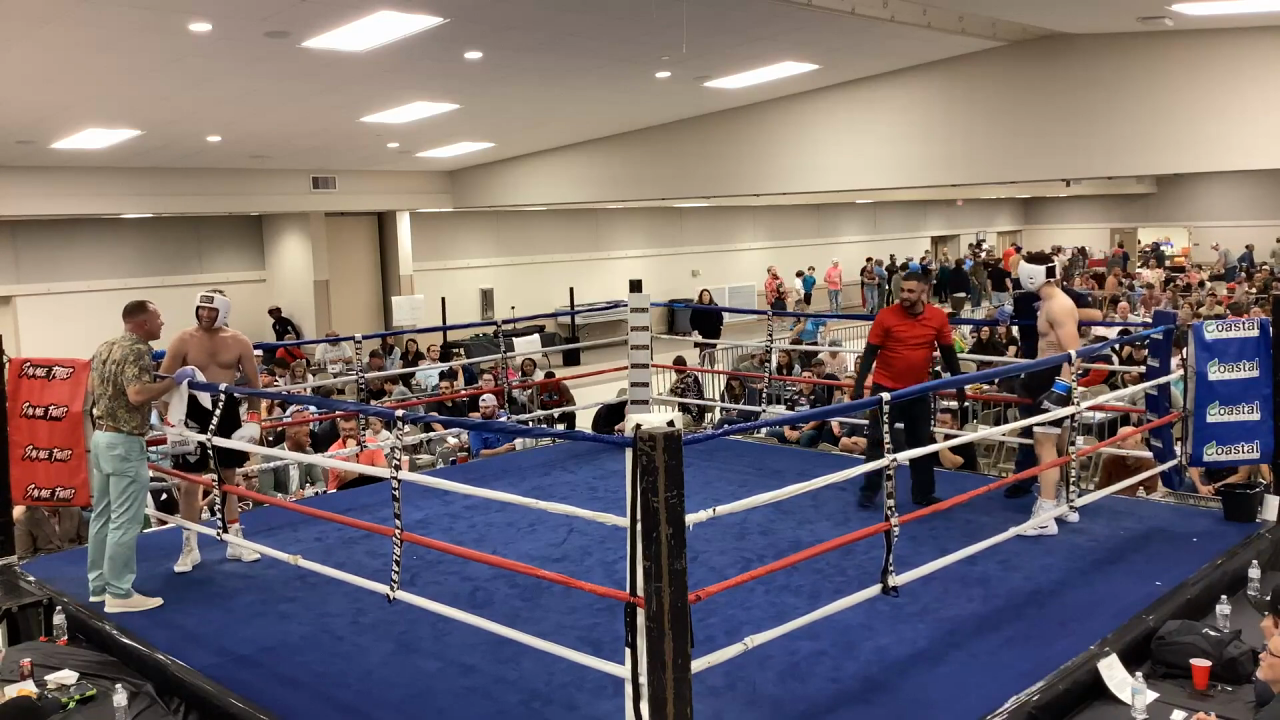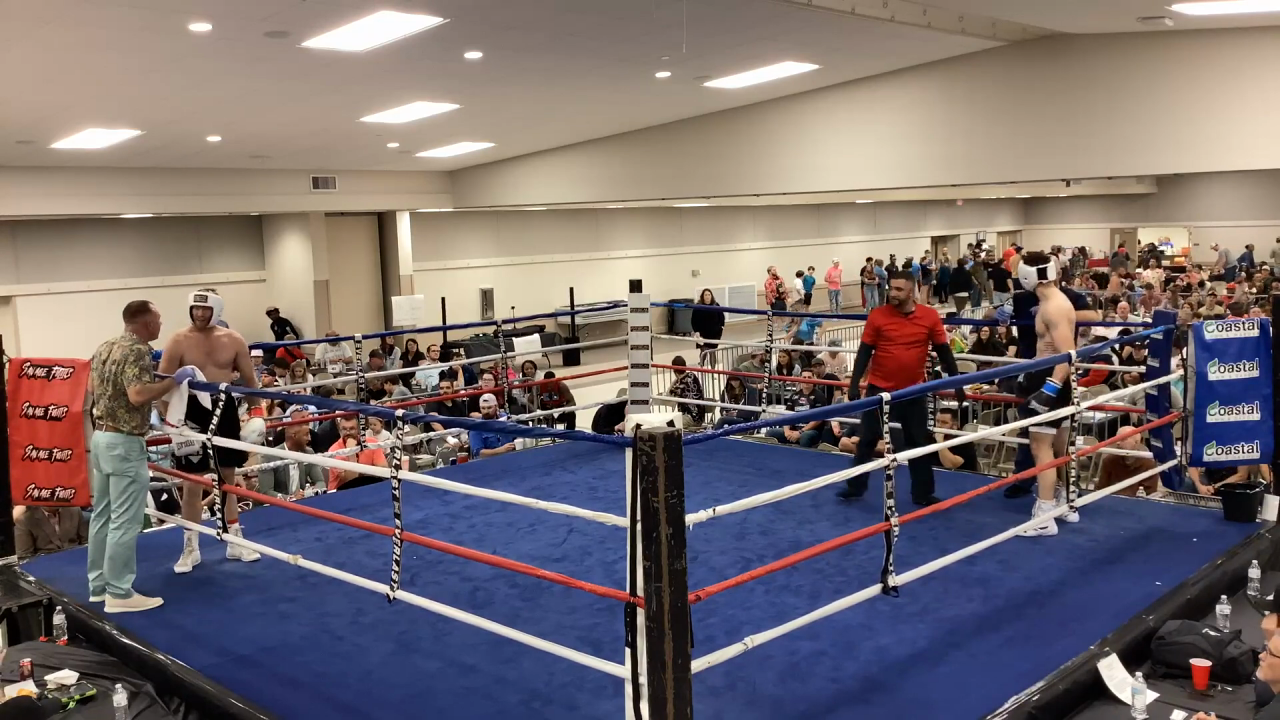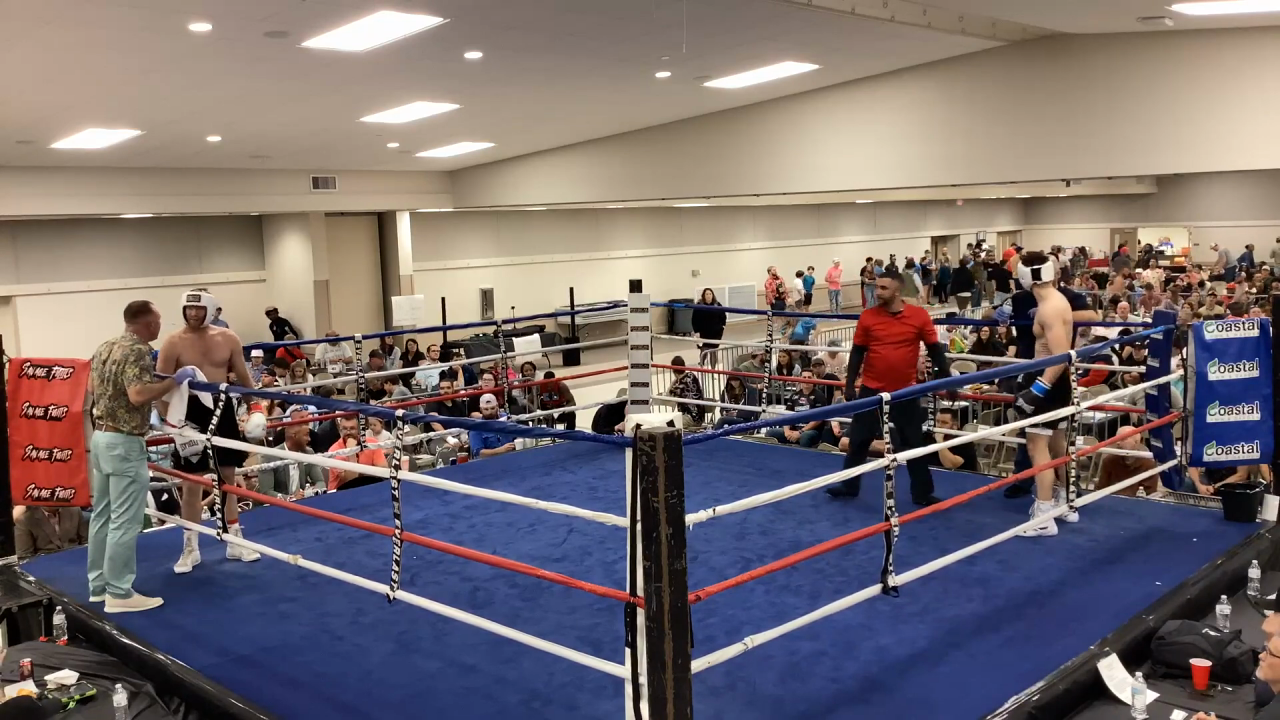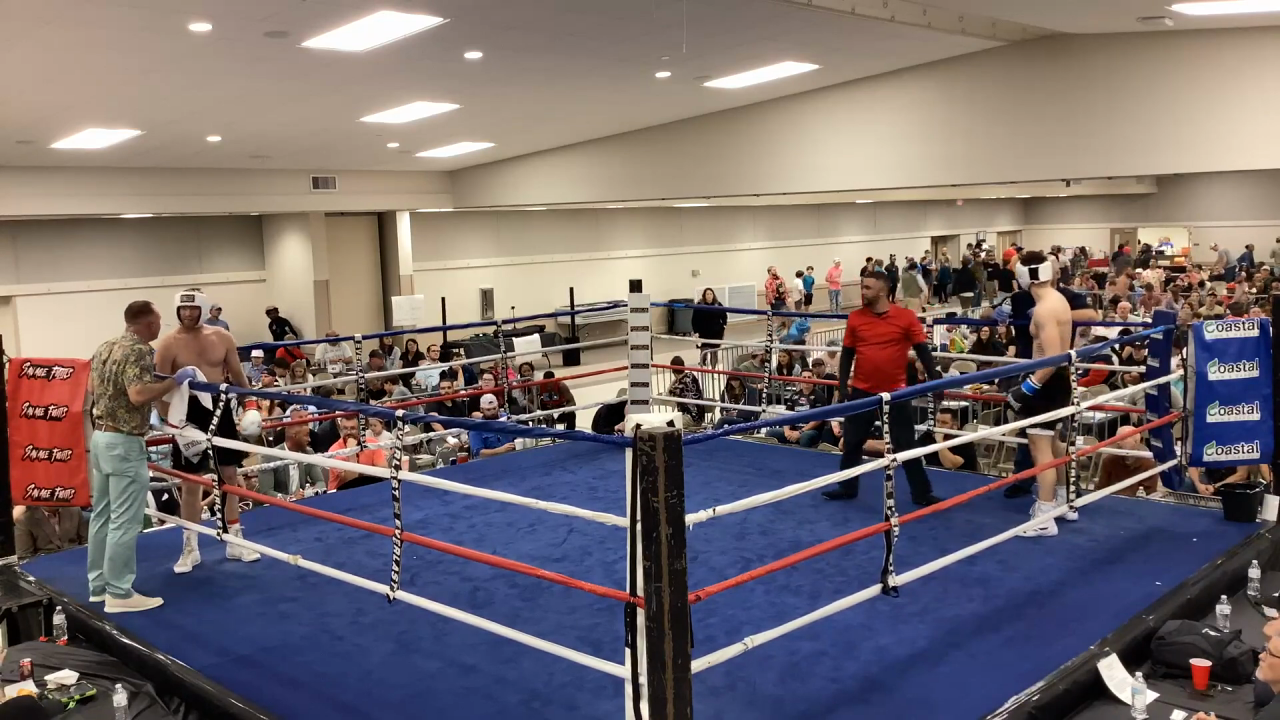
dt=0.1s
person 1, frame 1
left shoulder: (105, 347)
right shoulder: (137, 351)
left elbow: (93, 387)
right elbow: (138, 394)
right wrist: (175, 379)
left hip: (100, 437)
right hip: (125, 443)
left knee: (103, 515)
right knee: (125, 521)
left ankle: (99, 584)
right ankle: (119, 593)
person 1, frame 2
left shoulder: (104, 348)
right shoulder: (137, 351)
left elbow: (93, 387)
right elbow: (138, 395)
right wrist: (175, 379)
left hip: (100, 437)
right hip: (125, 444)
left knee: (103, 516)
right knee: (125, 521)
left ankle: (99, 585)
right ankle: (119, 593)
person 1, frame 3
left shoulder: (105, 347)
right shoulder: (137, 352)
left elbow: (93, 387)
right elbow: (138, 395)
right wrist: (175, 379)
left hip: (100, 437)
right hip: (125, 443)
left knee: (103, 515)
right knee: (125, 521)
left ankle: (99, 585)
right ankle: (119, 593)
person 1, frame 4
left shoulder: (105, 348)
right shoulder: (138, 352)
left elbow: (93, 388)
right elbow: (139, 395)
right wrist: (176, 379)
left hip: (100, 437)
right hip: (125, 444)
left knee: (102, 515)
right knee: (125, 521)
left ankle: (99, 585)
right ankle: (119, 593)
person 2, frame 1
left shoulder: (1057, 306)
right shoulder: (1051, 302)
left elbow: (1074, 353)
left wrist: (1058, 389)
right wrist: (1030, 373)
left hip: (1053, 380)
right hip: (1048, 376)
left knee: (1044, 448)
right knee: (1060, 445)
left ankle: (1044, 519)
right ankle: (1067, 505)
person 2, frame 2
left shoulder: (1054, 307)
right shoulder: (1051, 302)
left elbow: (1068, 354)
left wrist: (1049, 390)
right wrist: (1030, 375)
left hip: (1051, 381)
right hip: (1047, 378)
left knee: (1040, 448)
right knee: (1059, 445)
left ankle: (1044, 519)
right ankle: (1066, 505)
person 2, frame 3
left shoulder: (1049, 309)
right shoulder: (1056, 300)
left elbow: (1060, 357)
left wrist: (1036, 390)
right wrist: (1028, 377)
left hip: (1051, 382)
right hip: (1056, 381)
left knee: (1038, 448)
right knee: (1058, 445)
left ankle: (1044, 519)
right ankle: (1065, 505)
person 2, frame 4
left shoulder: (1044, 308)
right shoulder: (1057, 299)
left elbow: (1053, 358)
left wrist: (1027, 388)
left hip: (1048, 382)
right hip: (1058, 379)
left knee: (1040, 449)
right knee: (1051, 443)
left ankle: (1044, 520)
person 3, frame 1
left shoulder: (239, 341)
right shoulder: (183, 340)
left elbow: (253, 382)
left wrist: (254, 417)
left hip: (226, 409)
right hip: (192, 412)
left knee: (228, 479)
right knee: (189, 485)
left ankle: (236, 542)
right ankle: (190, 548)
person 3, frame 2
left shoulder: (233, 340)
right shoulder: (178, 342)
left elbow: (249, 378)
left wrist: (257, 412)
left hip: (224, 409)
right hip: (192, 412)
left knee: (228, 479)
right knee: (192, 485)
left ankle: (236, 542)
right ankle: (190, 548)
person 3, frame 3
left shoulder: (228, 338)
right shoulder: (174, 343)
left elbow: (242, 375)
left wrist: (256, 407)
left hip: (222, 408)
right hip: (189, 412)
left knee: (228, 479)
right knee: (192, 484)
left ankle: (235, 542)
right ankle: (191, 548)
person 3, frame 4
left shoulder: (222, 337)
right shoulder: (169, 344)
left elbow: (237, 374)
right wrist: (174, 424)
left hip: (220, 408)
right hip: (188, 412)
left knee: (229, 478)
right knee: (191, 484)
left ankle: (235, 542)
right ankle: (190, 548)
person 4, frame 1
left shoulder: (937, 317)
right shoulder: (886, 316)
left elbow: (947, 352)
right elbow: (870, 352)
right wrist: (859, 383)
right hip: (885, 387)
left knee: (922, 443)
right knee: (876, 439)
left ankle: (923, 493)
right ankle: (869, 489)
person 4, frame 2
left shoulder: (930, 316)
right shoulder: (877, 316)
left elbow: (943, 351)
right elbow: (864, 352)
right wrist: (855, 384)
right hip: (880, 388)
left knee: (920, 443)
right knee: (867, 439)
left ankle: (923, 494)
right ankle: (856, 486)
person 4, frame 3
left shoulder: (919, 316)
right shoulder: (867, 317)
left elbow: (935, 350)
right elbow: (857, 353)
left wrist: (947, 380)
right wrist: (850, 384)
left hip: (905, 392)
right hip: (871, 390)
left knee: (915, 443)
right knee: (859, 440)
left ankle: (923, 494)
right ankle: (849, 486)
person 4, frame 4
left shoulder: (905, 317)
right shoulder: (855, 318)
left elbow: (922, 351)
right elbow: (847, 354)
right wrist: (843, 386)
left hip: (894, 392)
right hip: (861, 391)
left knee: (906, 444)
right knee: (852, 441)
left ankle: (922, 493)
right ankle: (847, 487)
